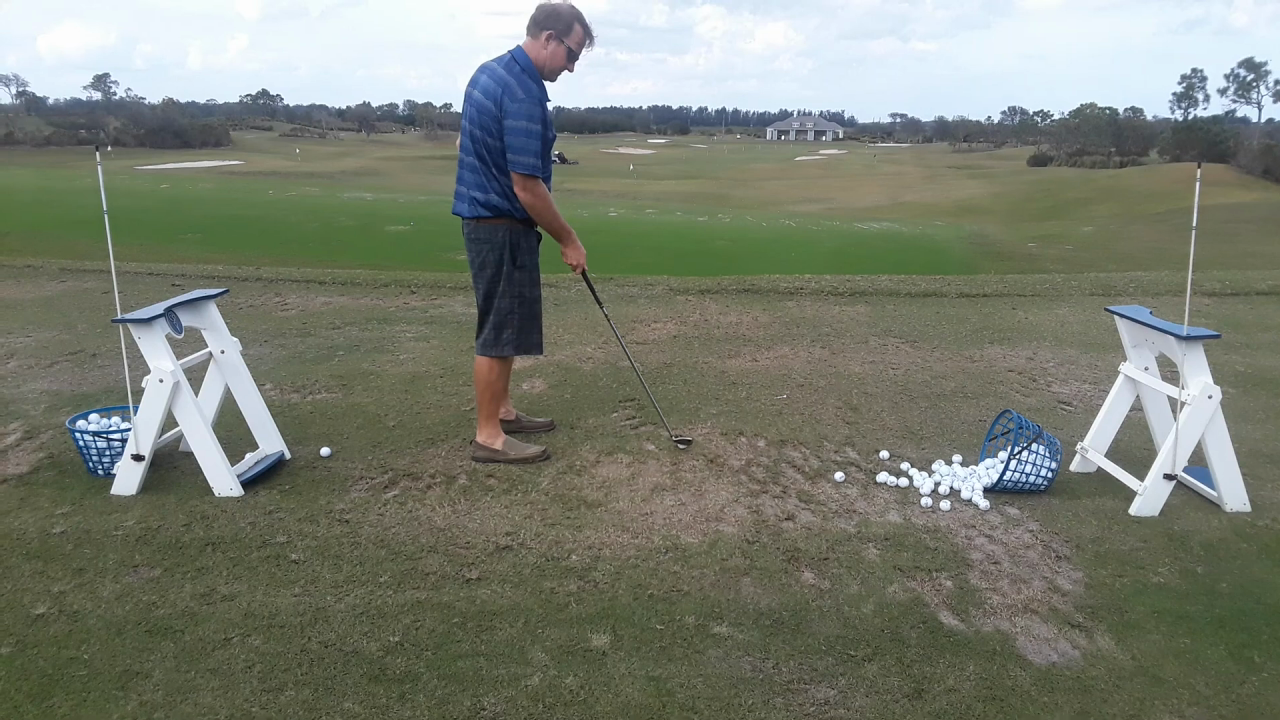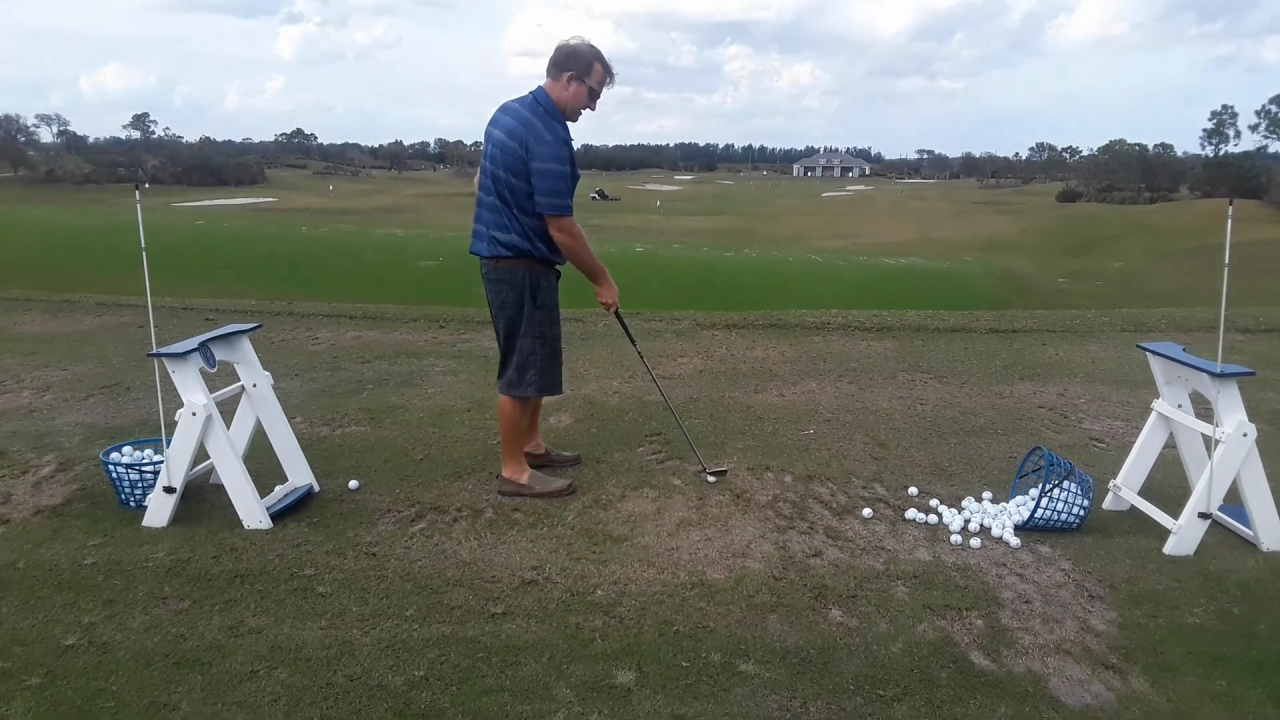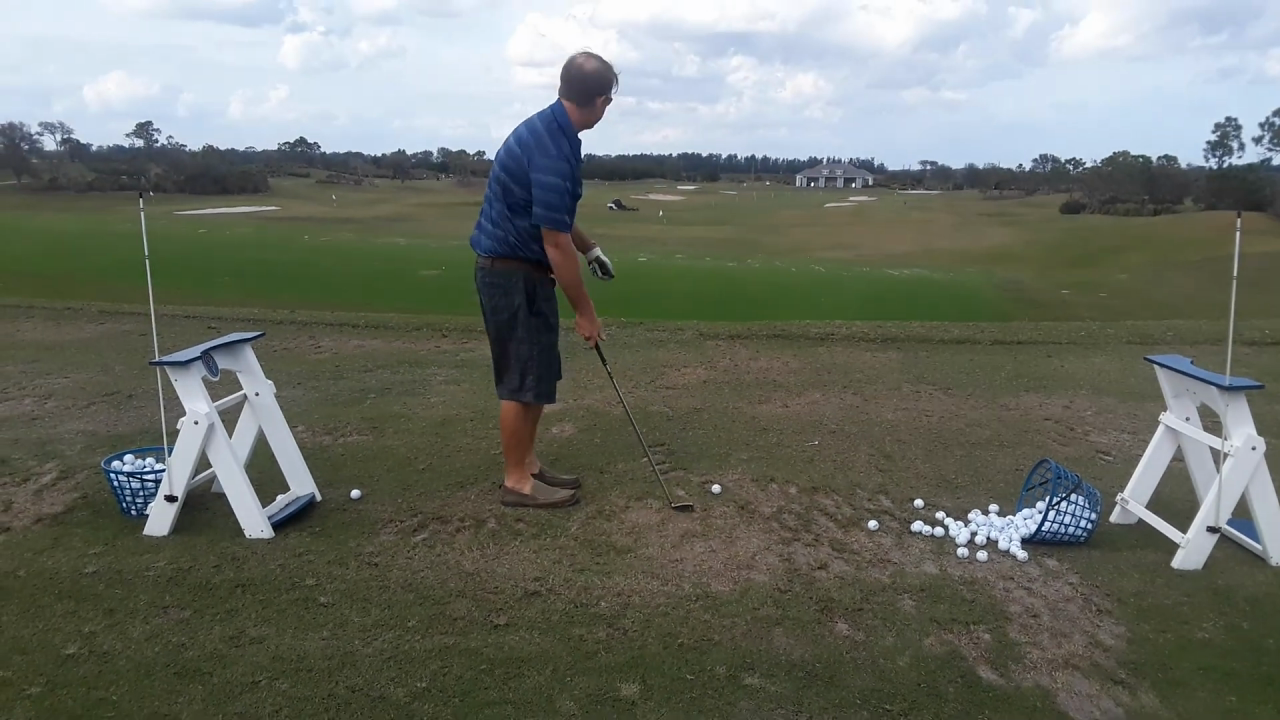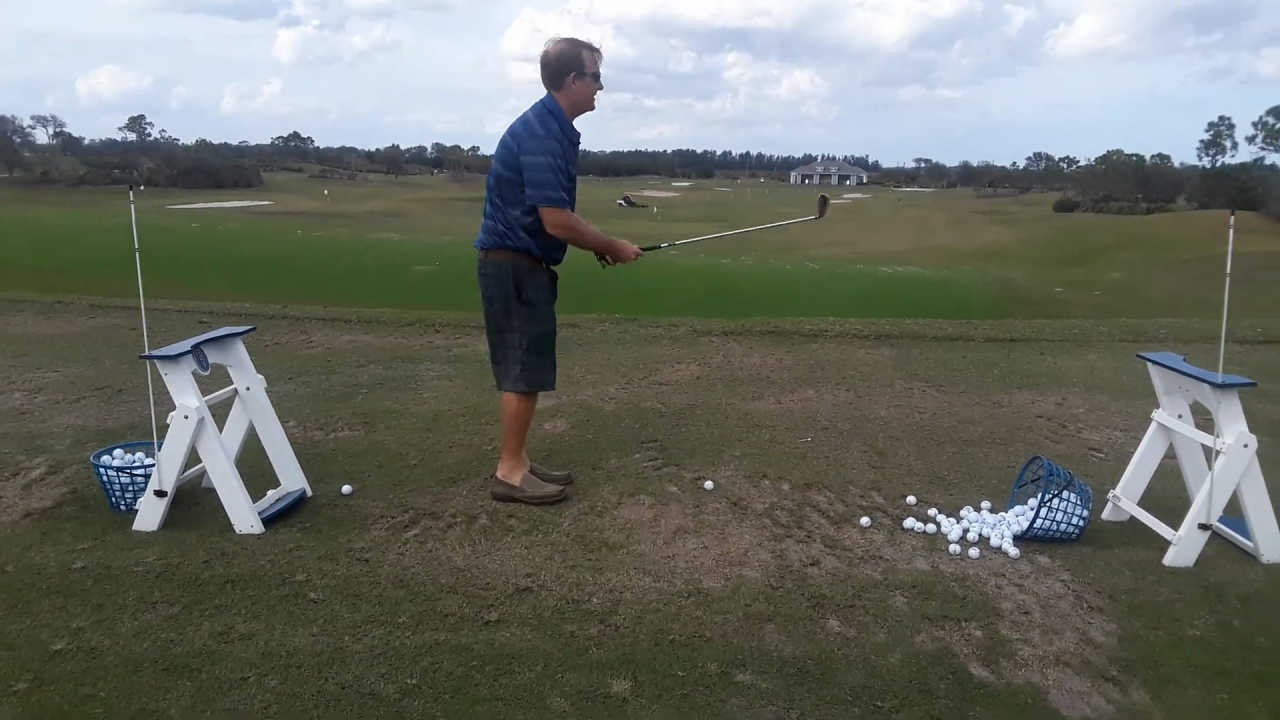
dt=0.7s
person 1, frame 1
left shoulder: (491, 71)
right shoulder: (523, 93)
left elbow: (477, 149)
right elbow: (527, 187)
right wrist: (568, 241)
left hip: (486, 216)
right hip: (503, 226)
left knee: (504, 326)
right knee: (499, 331)
left ankle: (502, 410)
right ankle: (488, 436)
person 1, frame 2
left shoulder: (508, 111)
right shoulder: (548, 136)
left elbow: (483, 182)
right elbow: (561, 228)
right wrist: (601, 280)
left hip: (503, 255)
right hip: (522, 266)
left knee: (534, 360)
right knee: (523, 368)
left ankle: (532, 445)
right ankle: (513, 470)
person 1, frame 3
left shoulder: (547, 129)
right shoulder: (553, 150)
right elbow: (556, 245)
left wrist: (590, 248)
right wrist: (585, 311)
left hip: (516, 266)
right hip: (513, 272)
left knee: (536, 373)
right knee: (523, 378)
left ankle: (527, 463)
right ankle: (516, 480)
person 1, frame 4
left shoulder: (553, 127)
right shoulder: (542, 135)
left elbow: (558, 210)
right elbow: (557, 221)
left wrist: (601, 243)
right wrist: (612, 248)
left hip: (526, 264)
right hip: (513, 266)
left knee: (527, 370)
right knee: (524, 371)
left ankle: (518, 462)
right ankle: (508, 473)
